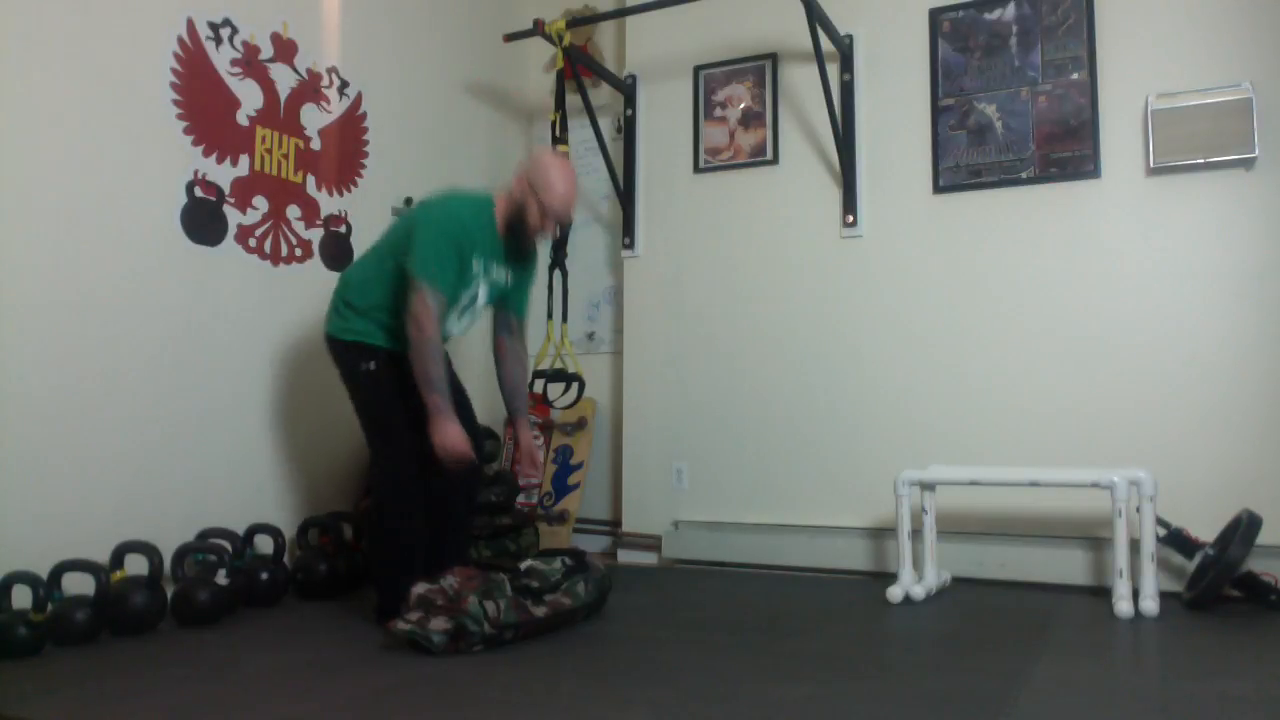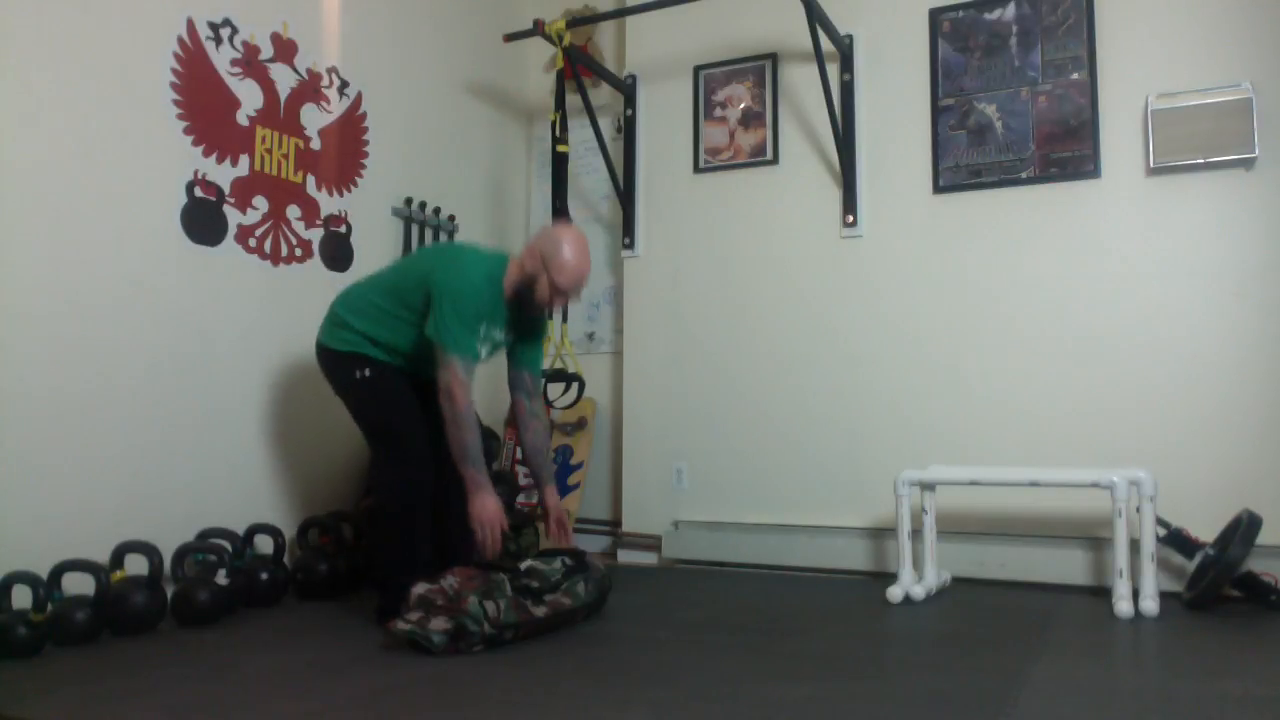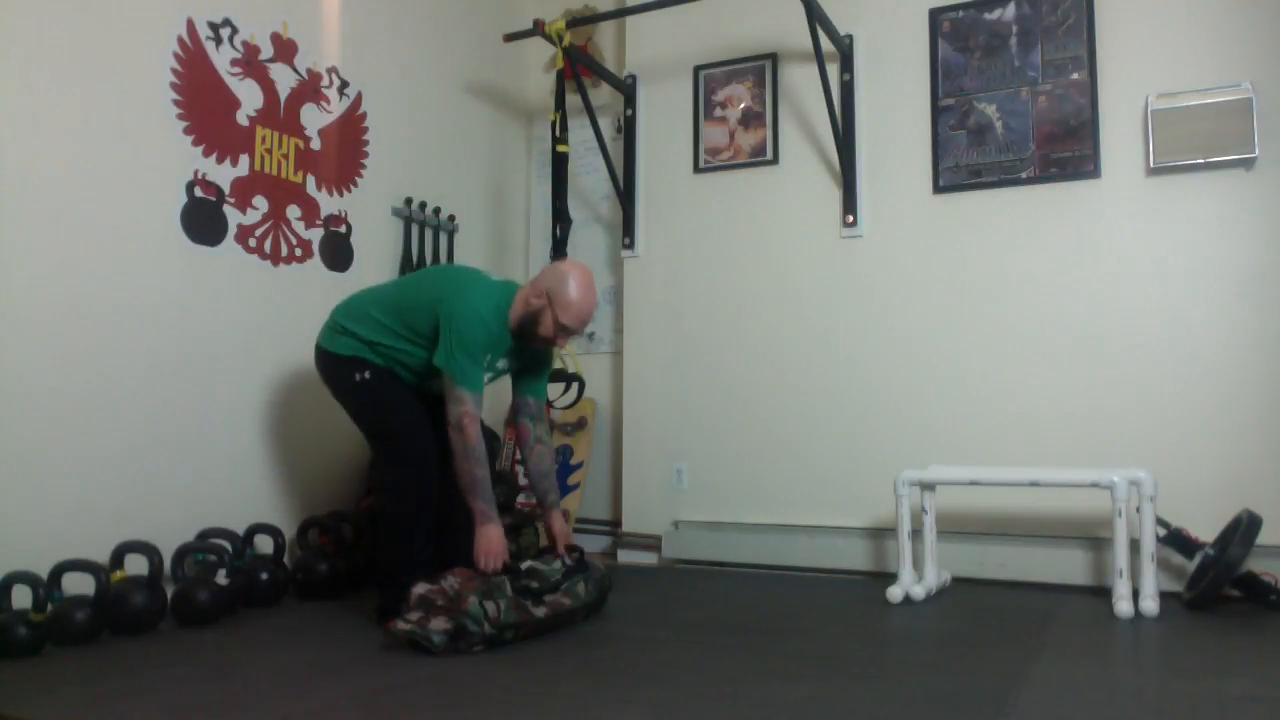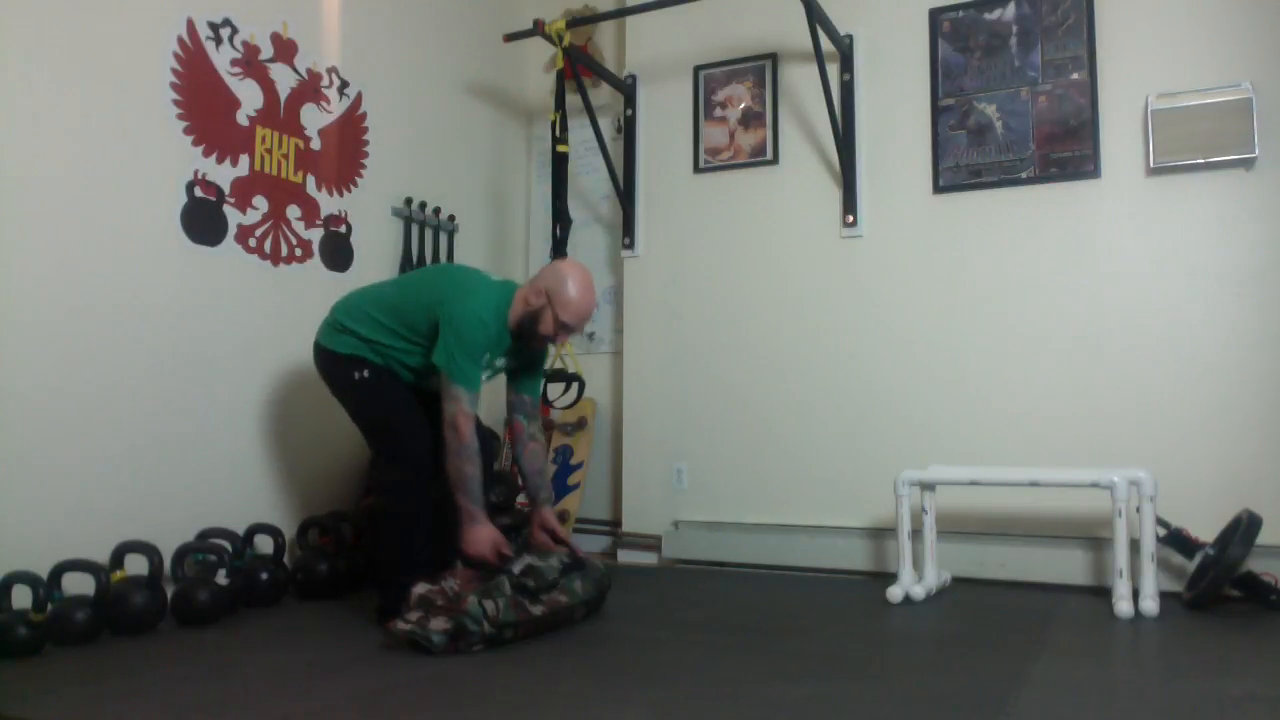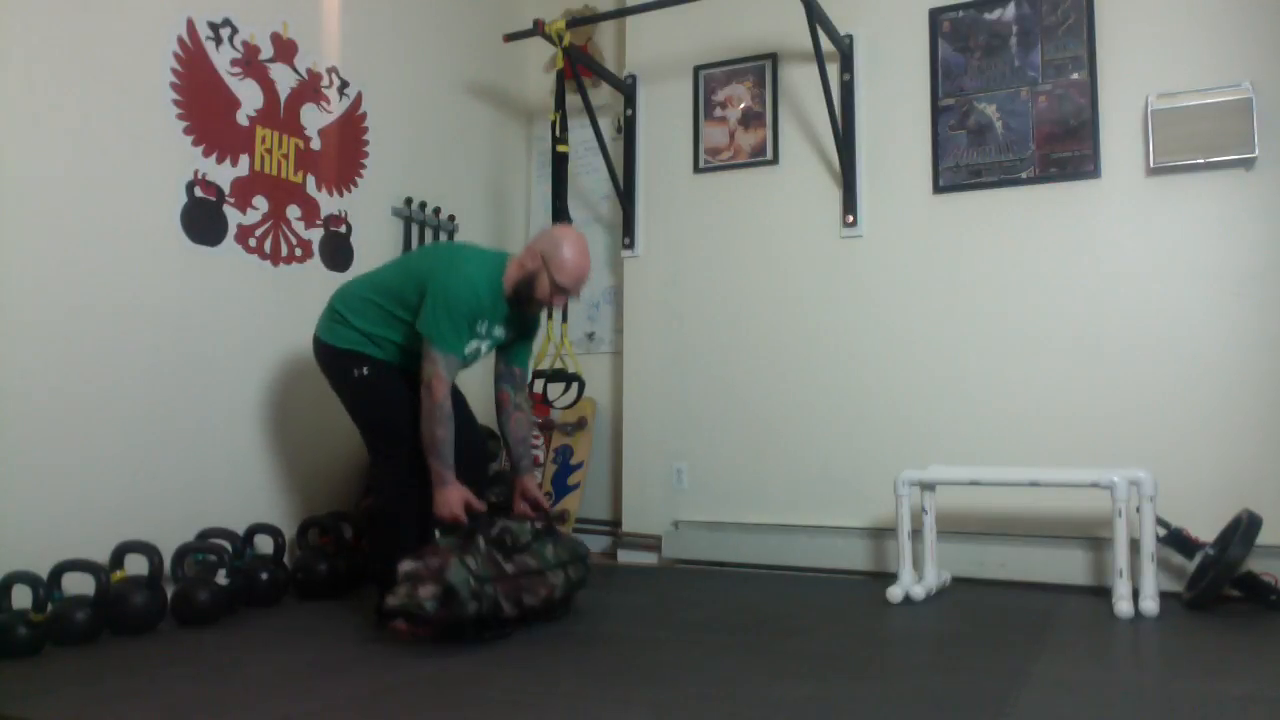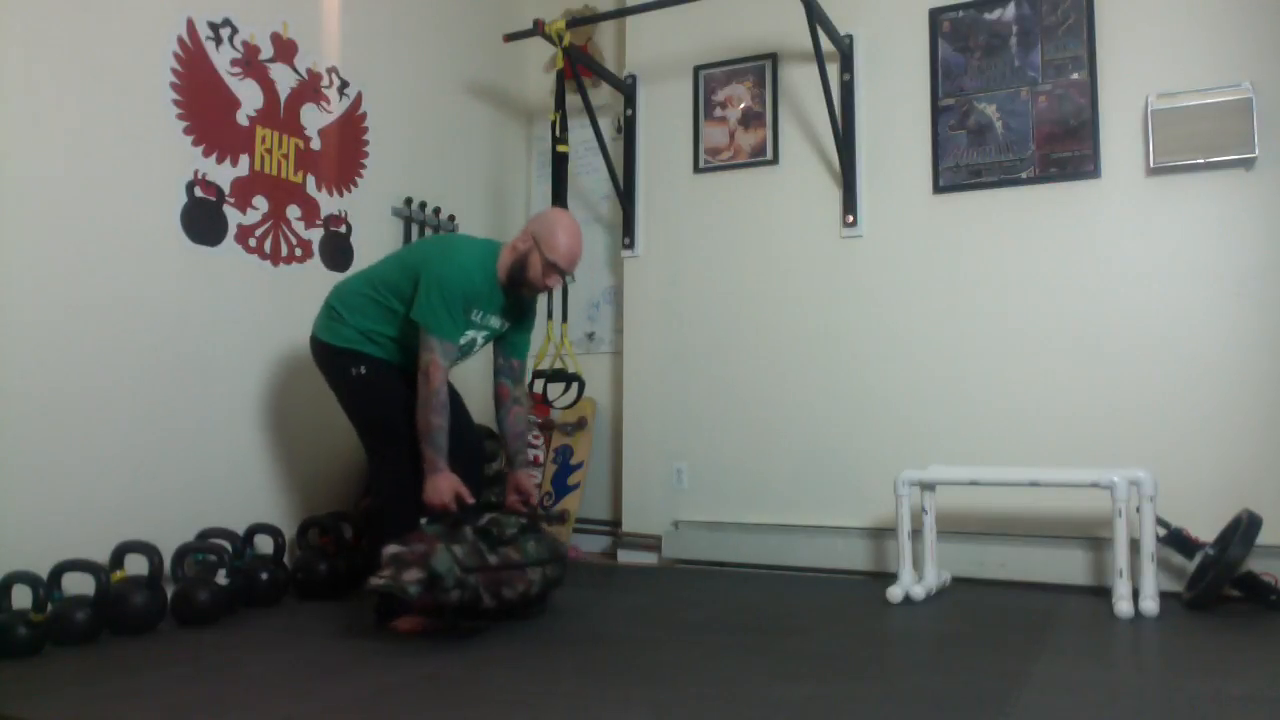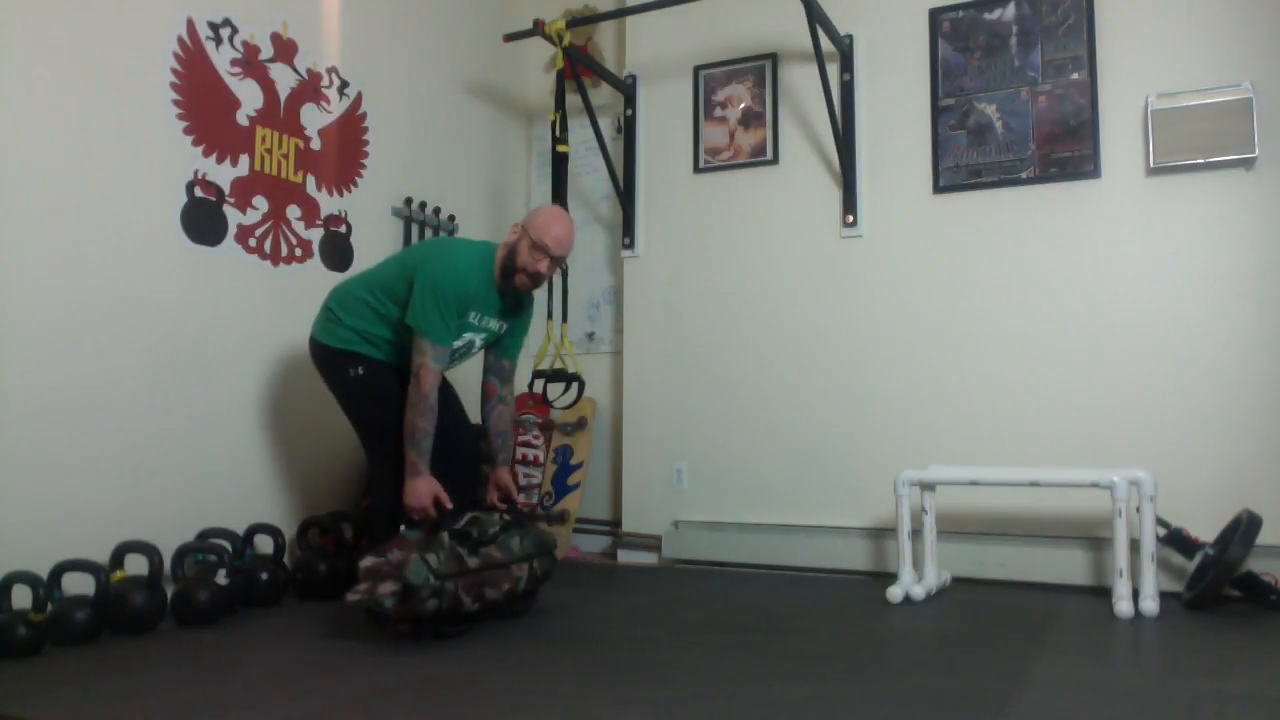
dt=0.2s
person 1, frame 1
left shoulder: (520, 254)
right shoulder: (452, 220)
left elbow: (510, 339)
right elbow: (424, 319)
left wrist: (522, 423)
right wrist: (442, 417)
left hip: (421, 352)
right hip: (365, 335)
left knee: (460, 459)
right knee: (404, 464)
right ankle: (399, 602)
person 1, frame 2
left shoulder: (528, 312)
right shoulder: (466, 281)
left elbow: (528, 401)
right elbow: (455, 391)
left wrist: (547, 487)
right wrist: (481, 490)
left hip: (413, 361)
right hip: (356, 347)
left knee: (461, 466)
right knee: (409, 464)
right ankle: (399, 604)
person 1, frame 3
left shoulder: (533, 339)
right shoulder: (473, 310)
left elbow: (533, 427)
right elbow: (464, 424)
left wrist: (552, 510)
right wrist: (487, 521)
left hip: (410, 366)
right hip: (355, 351)
left knee: (464, 463)
right knee: (415, 462)
right ankle: (399, 605)
person 1, frame 4
left shoulder: (530, 336)
right shoulder: (473, 311)
left elbow: (526, 425)
right elbow: (460, 423)
left wrist: (542, 505)
right wrist: (475, 520)
left hip: (409, 363)
right hip: (353, 349)
left knee: (467, 461)
right knee: (414, 460)
right ankle: (400, 604)
person 1, frame 5
left shoulder: (524, 307)
right shoulder: (465, 280)
left elbow: (513, 395)
right elbow: (436, 387)
left wrist: (524, 474)
right wrist: (444, 483)
left hip: (406, 354)
right hip: (353, 340)
left knee: (469, 450)
right knee: (405, 460)
person 1, frame 6
left shoulder: (522, 299)
right shoulder: (459, 267)
left elbow: (511, 385)
right elbow: (433, 374)
left wrist: (518, 467)
right wrist: (436, 470)
left hip: (405, 351)
right hip: (351, 340)
left knee: (466, 450)
right knee: (402, 460)
person 1, frame 7
left shoulder: (519, 303)
right shoulder: (454, 271)
left elbow: (499, 386)
right elbow: (425, 379)
left wrist: (501, 465)
right wrist: (417, 474)
left hip: (403, 353)
right hip: (350, 342)
left knee: (463, 454)
right knee: (398, 464)
